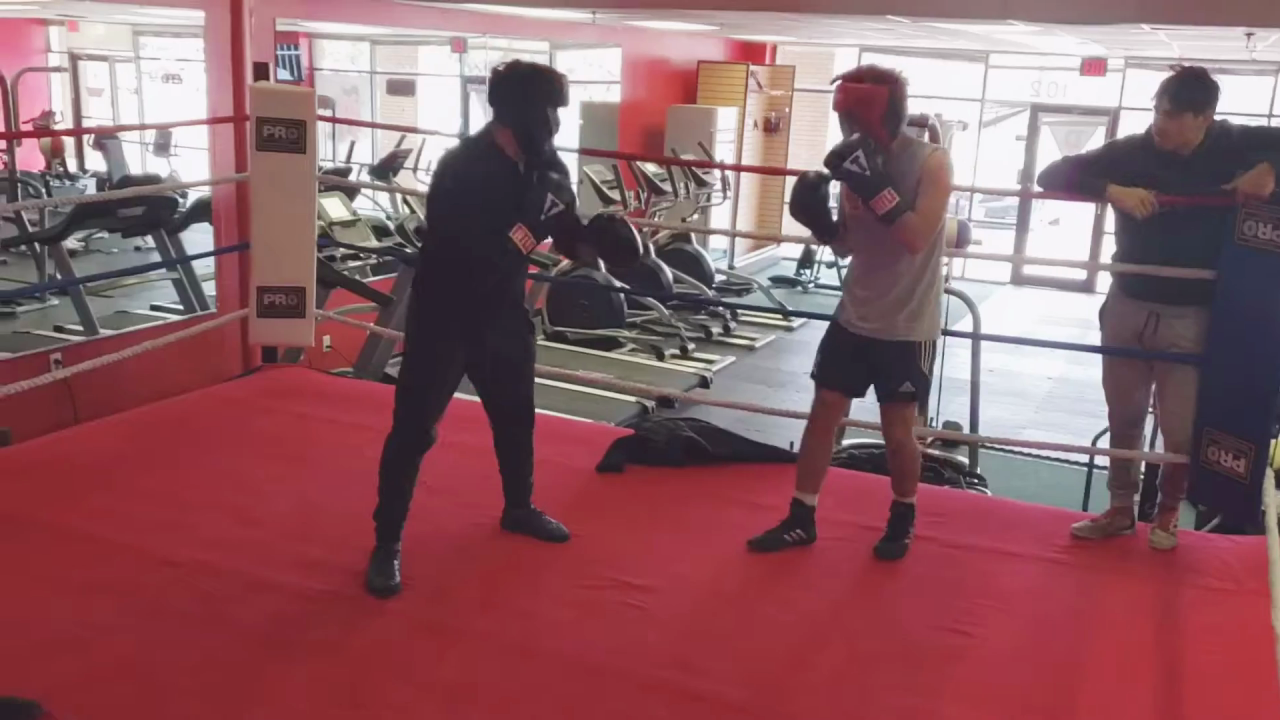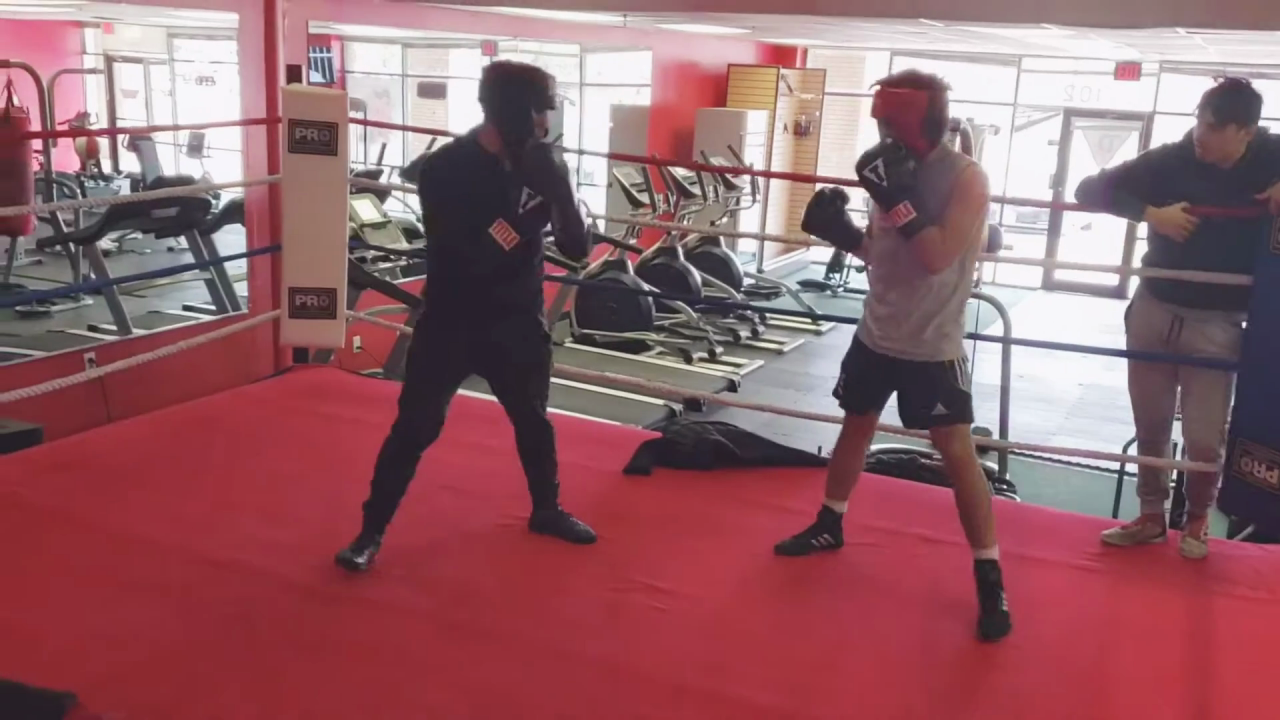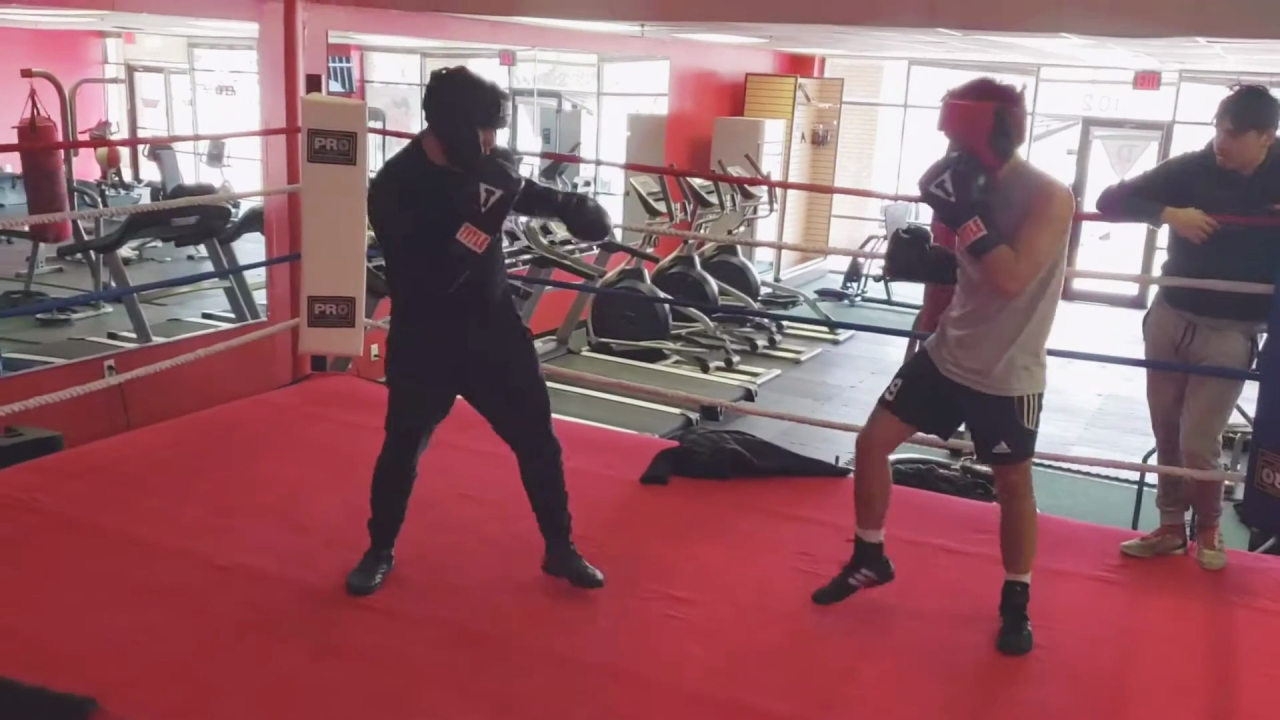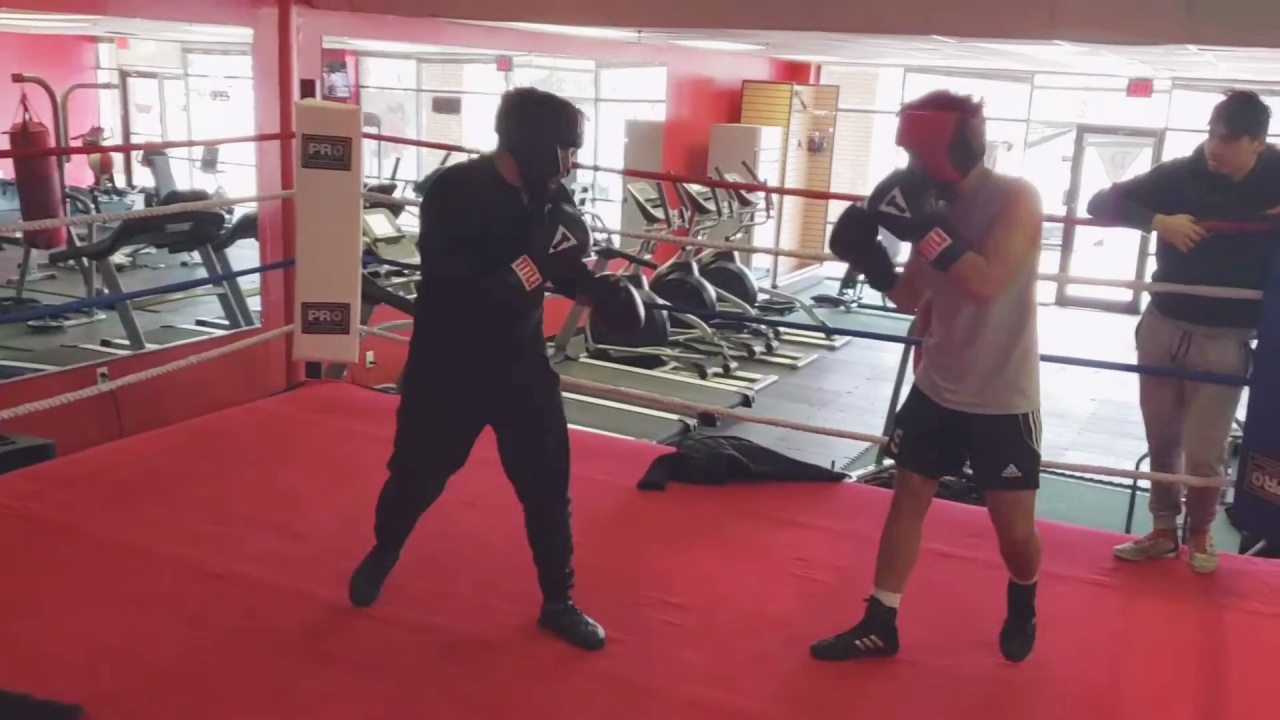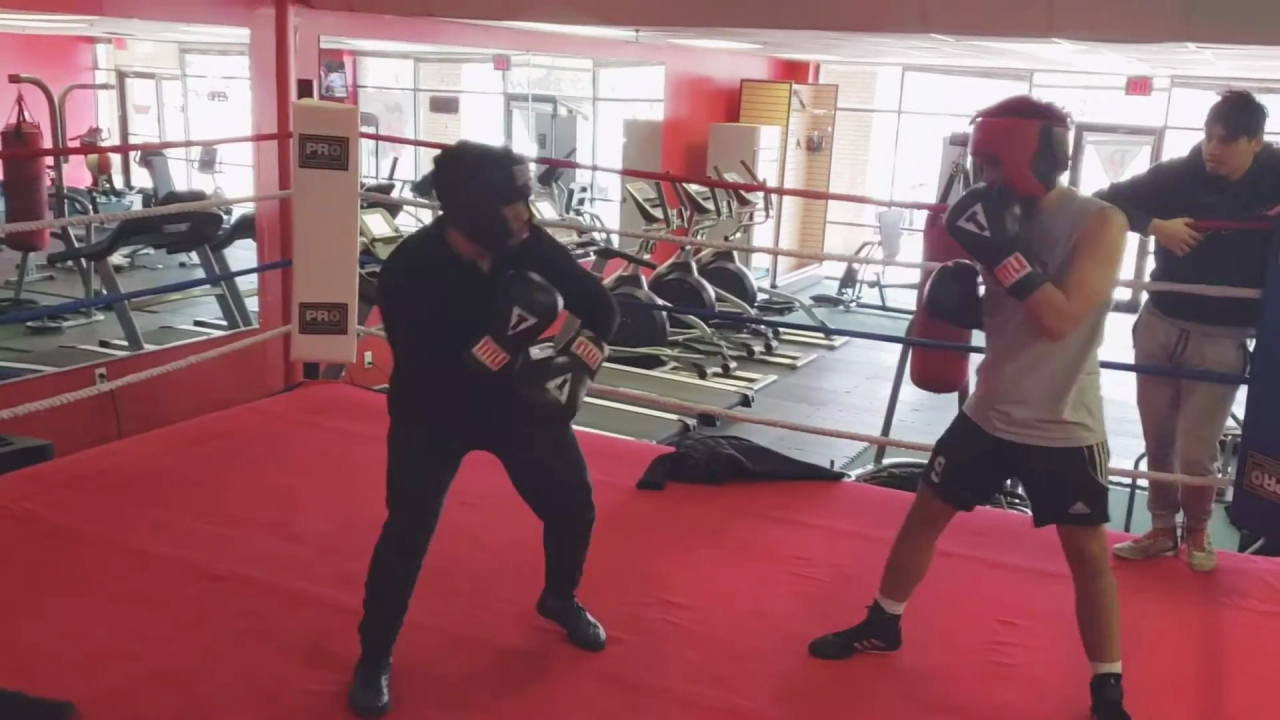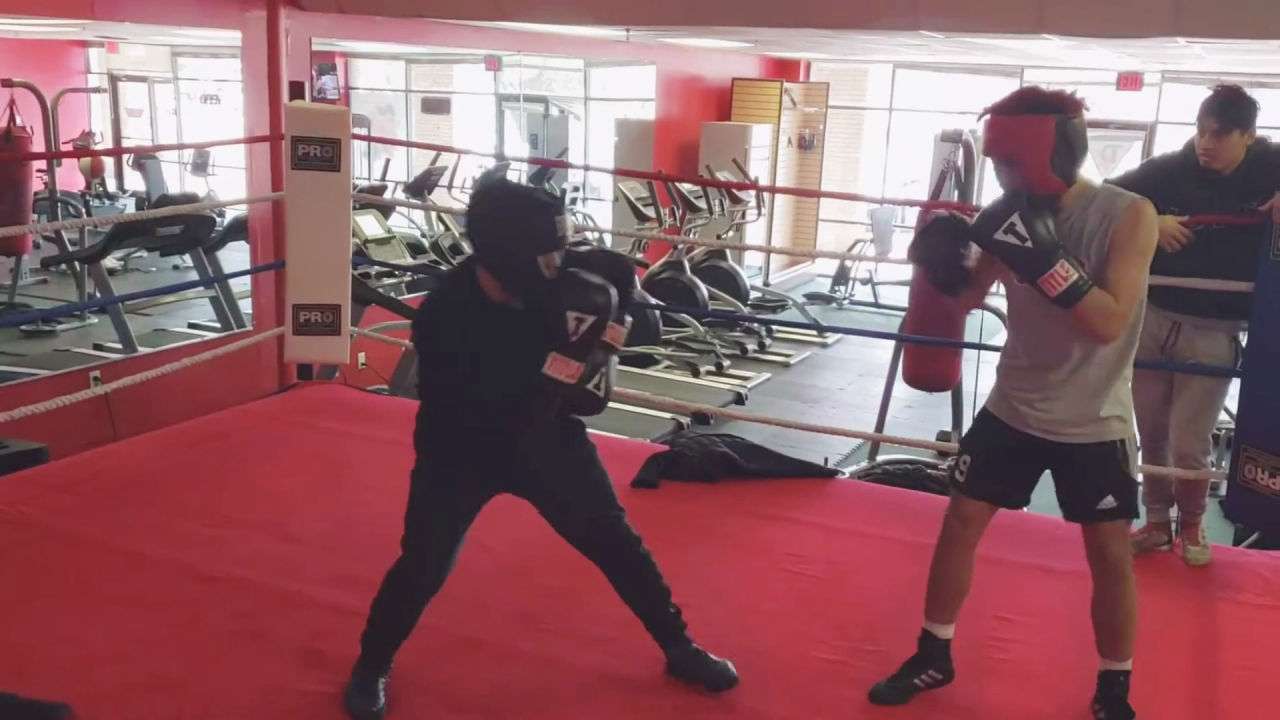
dt=0.4s
person 1, frame 1
left shoulder: (931, 163)
right shoulder: (859, 165)
left elbow: (916, 237)
left wrist: (874, 186)
right wrist: (817, 216)
left hip: (907, 326)
right hip: (854, 317)
left knee: (898, 431)
right knee: (824, 413)
left ankle: (902, 516)
right ankle: (800, 520)
person 1, frame 2
left shoulder: (965, 177)
right shoulder: (893, 173)
left elbow: (937, 257)
left wrist: (895, 198)
right wrist: (840, 230)
left hip: (933, 346)
right hip: (877, 334)
left knee: (958, 456)
right knee: (855, 428)
left ankle: (991, 583)
right ankle: (829, 524)
person 1, frame 3
left shoulder: (1049, 197)
right shoulder: (977, 190)
left elbow: (1012, 278)
left wrist: (964, 216)
right wrist: (930, 261)
left hip: (1006, 374)
right hip: (946, 353)
left knee: (1013, 485)
right knee: (871, 443)
left ankle: (1016, 601)
right ankle: (870, 557)
person 1, frame 4
left shoulder: (1015, 199)
right shoulder: (940, 205)
left elbow: (984, 285)
right elbow: (909, 295)
left wrist: (923, 229)
right wrist: (870, 258)
left hip: (1002, 397)
right hip: (938, 387)
left knee: (1013, 522)
right knee: (908, 498)
left ankle: (1023, 600)
right ankle: (880, 624)
person 1, frame 5
left shoulder: (1098, 222)
right shoulder: (1001, 218)
left elbow: (1060, 320)
left wrist: (1001, 249)
right wrist: (960, 301)
left hip: (1063, 428)
right hip: (989, 414)
left knee: (1089, 558)
right knee: (924, 518)
right ankle: (881, 625)
person 1, frame 6
left shoulder: (1128, 215)
right shoulder: (1020, 214)
left elbow: (1108, 322)
right elbow: (967, 298)
left wrist: (1041, 258)
right wrist: (945, 264)
left hip: (1094, 424)
right hip: (1013, 410)
left knee: (1110, 557)
right knee: (960, 524)
right ankle: (933, 656)
person 2, frame 1
left shoulder: (539, 162)
right shoulder: (462, 169)
left elbow: (563, 227)
right elbow: (475, 264)
left wrist: (598, 235)
right wrist: (534, 225)
left hip: (503, 311)
right hip: (445, 315)
left knee: (516, 415)
right knee: (414, 428)
left ankle: (518, 508)
right ankle: (387, 544)
person 2, frame 2
left shoulder: (541, 165)
right shoulder: (447, 168)
left elbow: (576, 247)
right elbow: (455, 258)
left wrist: (558, 193)
right wrist: (517, 216)
left hip: (517, 318)
right hip: (451, 318)
left knee: (533, 417)
right knee: (415, 426)
left ankle: (546, 510)
right ankle: (371, 532)
person 2, frame 3
left shoulder: (490, 163)
right shoulder: (394, 186)
left elbow: (528, 195)
right elbow: (424, 279)
left wrist: (567, 205)
right wrist: (481, 219)
left hip: (493, 326)
right hip: (424, 338)
left knee: (536, 437)
right knee: (402, 447)
left ankle: (560, 549)
right ankle: (381, 550)
person 2, frame 4
left shoulder: (548, 196)
right shoulder: (453, 194)
left elbow: (564, 270)
right elbow: (459, 297)
left wrist: (603, 291)
right wrist: (538, 260)
left hip: (520, 365)
right hip: (447, 366)
left knee: (548, 488)
right knee: (415, 477)
left ankle: (558, 602)
right ankle: (382, 555)
person 2, frame 5
left shoulder: (530, 247)
right shoulder: (409, 271)
left elbow: (601, 307)
right elbow: (425, 379)
left wrist: (571, 369)
right wrist: (505, 339)
left hip: (516, 395)
right hip: (431, 409)
left knee: (572, 502)
right knee: (407, 532)
left ankle: (560, 599)
right ankle: (374, 658)
person 2, frame 6
left shoulder: (550, 274)
right shoulder: (443, 319)
left elbow: (618, 271)
right elbow: (503, 418)
left wrist: (600, 354)
right wrist: (569, 350)
left hip: (546, 430)
right hip: (460, 449)
left knee: (614, 537)
right knee: (425, 563)
left ankle: (679, 647)
right ankle: (373, 665)
person 3, frame 1
left shoulder: (1237, 147)
right shoulder: (1129, 152)
right elbow: (1051, 176)
right wrist: (1111, 190)
left hip: (1192, 315)
right hip: (1128, 305)
left knee: (1182, 430)
right knee: (1123, 419)
left ankle: (1167, 512)
right ankle: (1120, 508)
person 3, frame 2
right shoulder: (1168, 160)
right elbow: (1090, 189)
right wrist: (1151, 213)
left hip: (1218, 321)
right hip: (1154, 308)
left knee: (1205, 438)
right knee: (1150, 426)
left ankle: (1197, 519)
right ankle: (1152, 515)
person 3, frame 3
right shoulder: (1190, 169)
right elbow: (1111, 199)
right wrist: (1169, 214)
left hip: (1231, 329)
right hip: (1170, 316)
left knee: (1198, 443)
right knee: (1167, 436)
left ankle: (1209, 528)
right ankle: (1172, 527)
person 3, frame 4
right shoulder: (1179, 175)
right elbow: (1102, 203)
right wrist: (1158, 220)
left hip: (1225, 337)
right hip: (1163, 325)
left knee: (1205, 452)
right knee: (1161, 440)
left ankle: (1200, 532)
right ankle: (1163, 530)
person 3, frame 5
right shoulder: (1176, 175)
right elbow: (1102, 204)
right wrist: (1156, 225)
left hip: (1222, 336)
right hip: (1160, 323)
left knee: (1197, 451)
right knee: (1158, 440)
left ankle: (1197, 530)
right ankle: (1163, 529)
person 3, frame 6
right shoulder: (1169, 169)
right wrist: (1149, 221)
left hip: (1215, 329)
right hip: (1153, 317)
left knee: (1190, 444)
right knee: (1151, 434)
left ankle: (1191, 525)
right ankle: (1157, 522)
